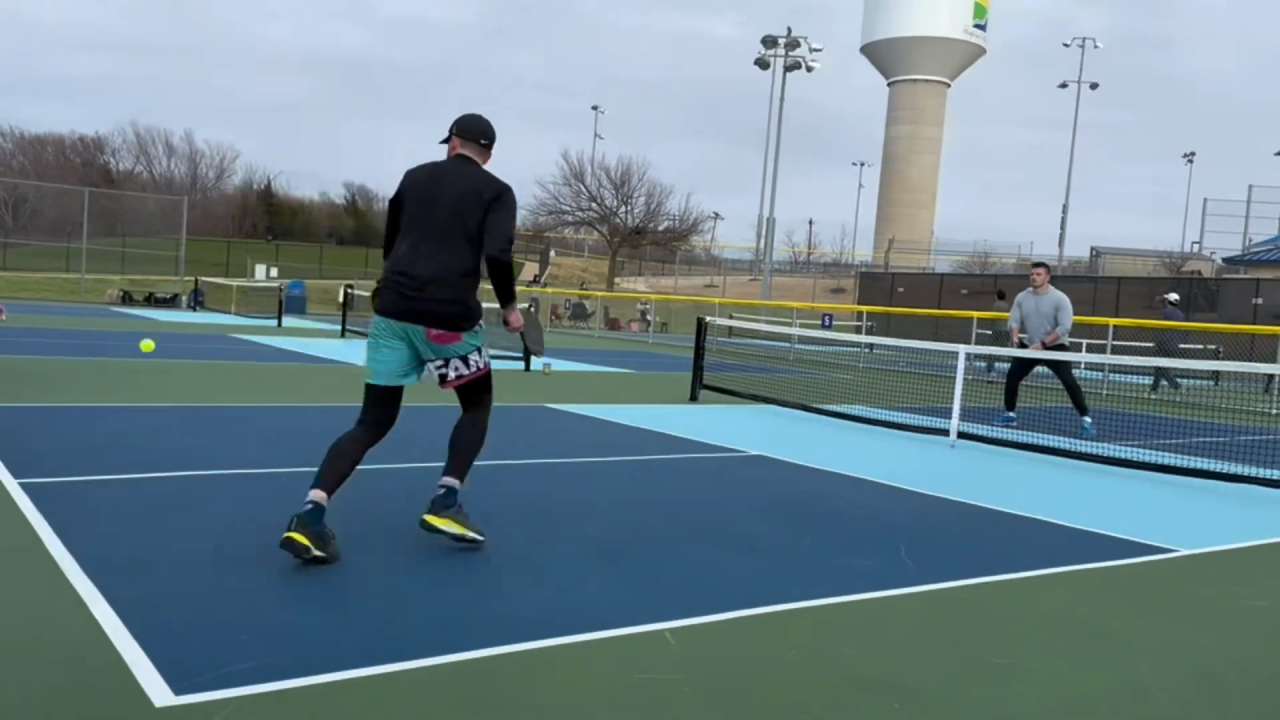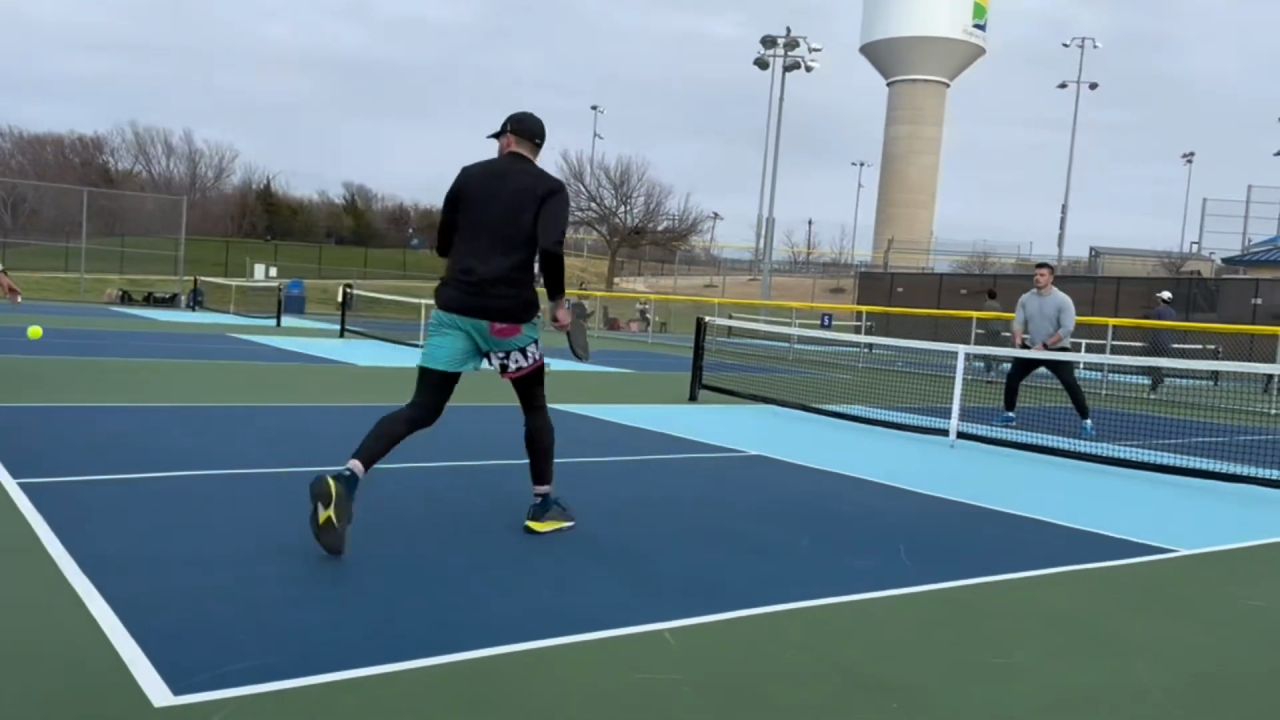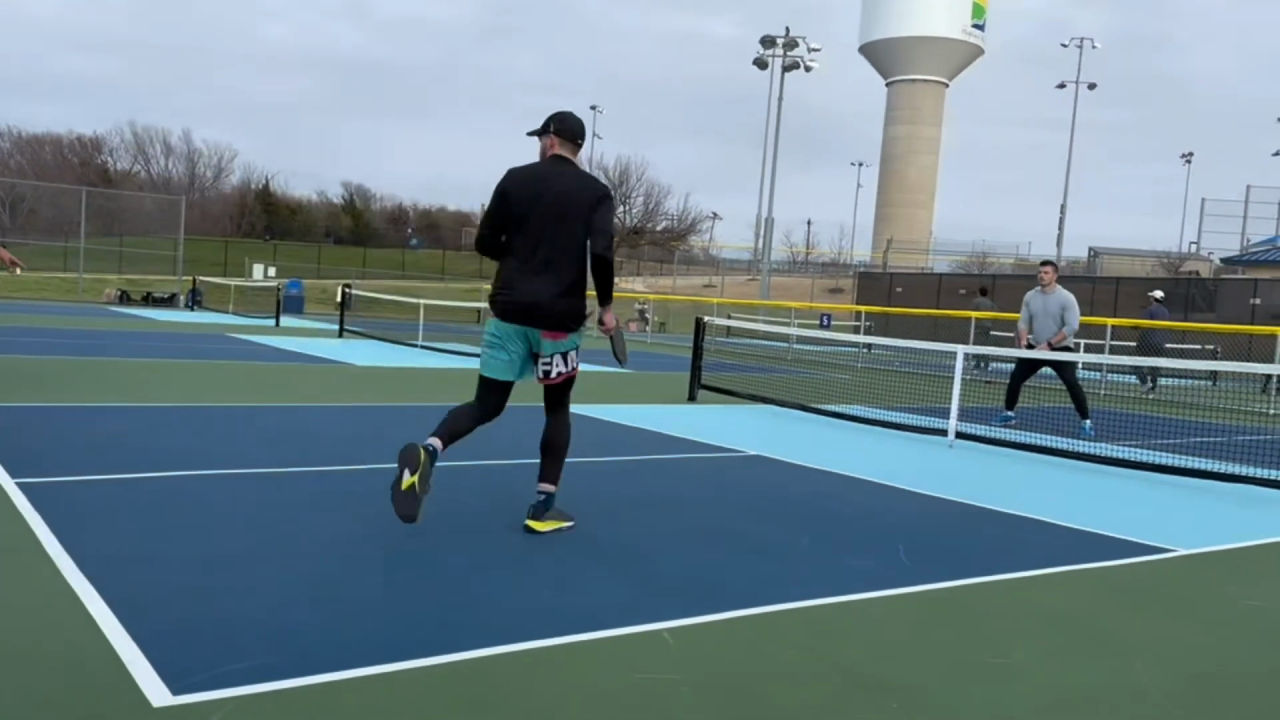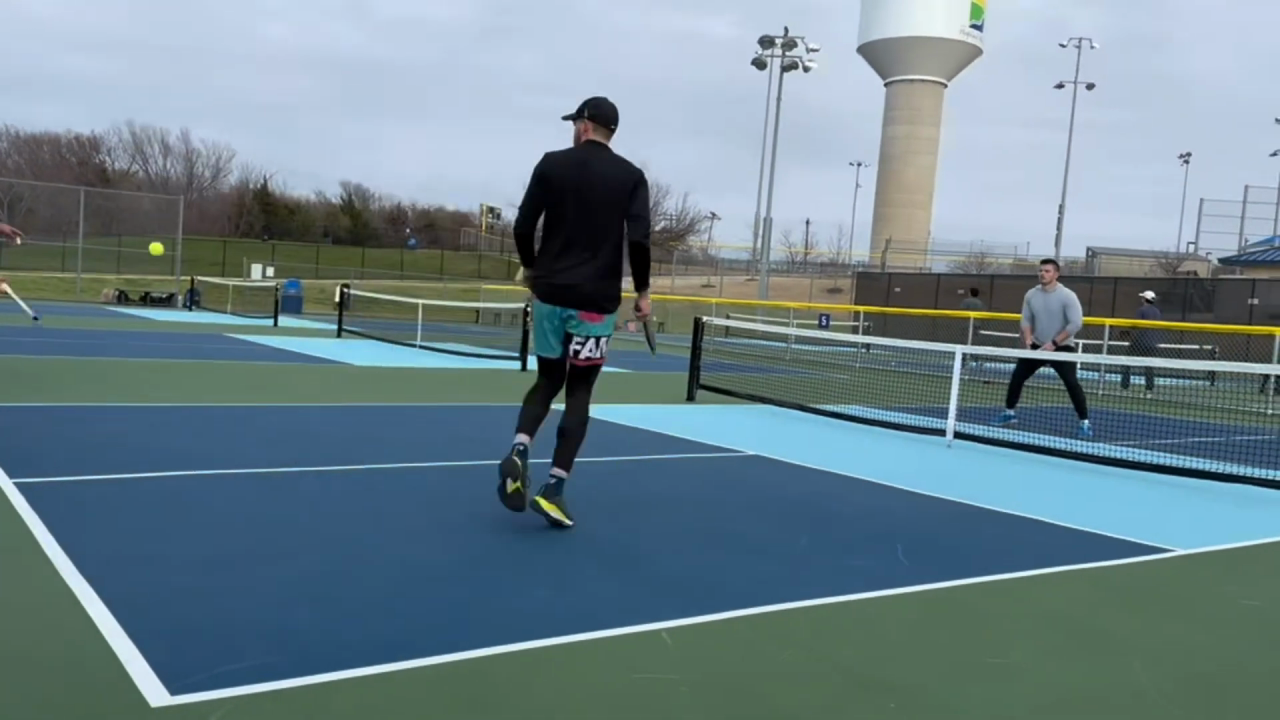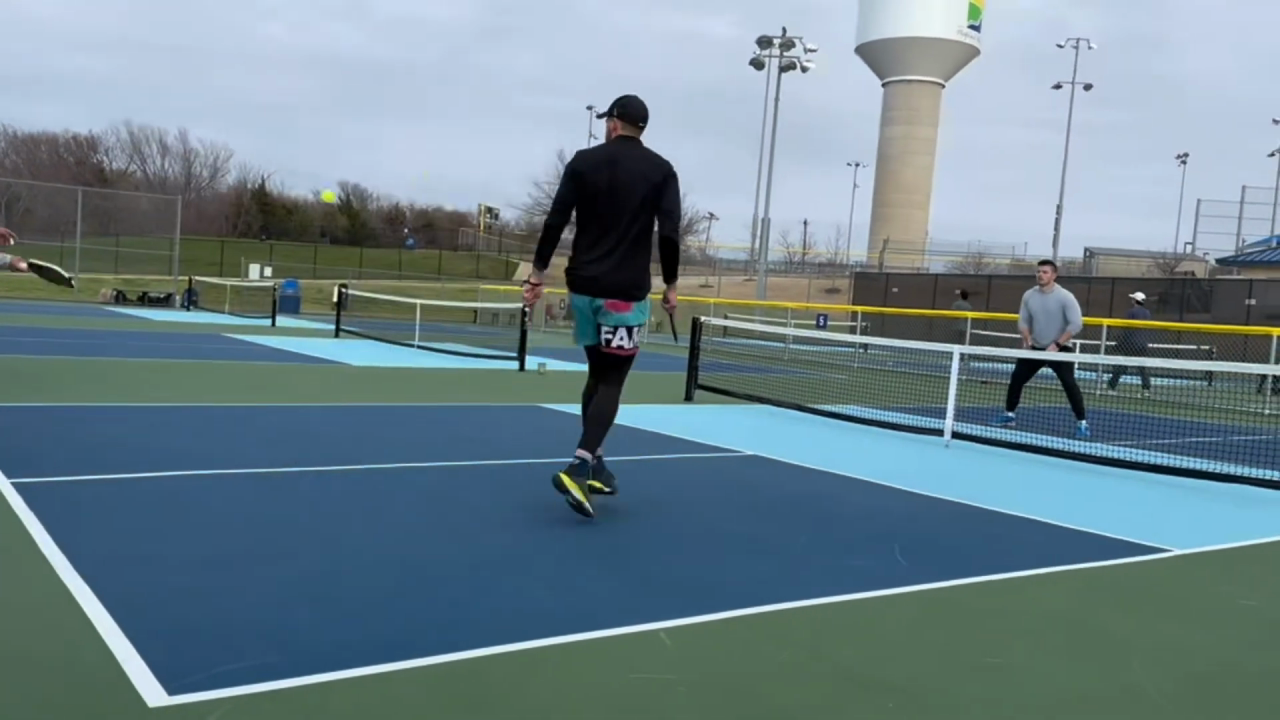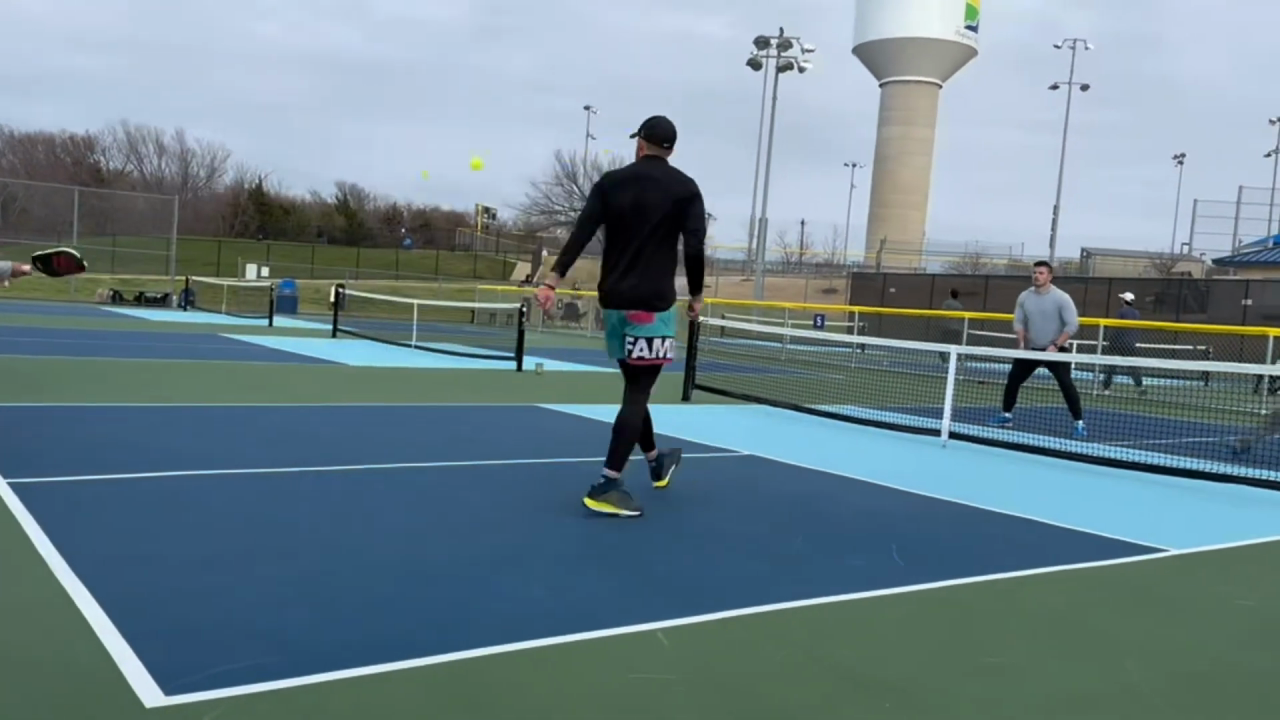
dt=0.1s
person 1, frame 1
left shoulder: (413, 178)
right shoulder: (496, 192)
right elbow: (499, 255)
right wrist: (510, 307)
left hip: (393, 310)
right hip: (447, 316)
left knee: (374, 422)
right knee: (477, 405)
left ankle: (311, 516)
right ankle: (445, 502)
person 1, frame 2
left shoulder: (468, 176)
right shoulder: (551, 188)
left elbow: (443, 244)
right elbow: (550, 248)
right wrist: (557, 303)
left hip: (454, 305)
right hip: (509, 312)
left knee: (422, 409)
right knee: (534, 403)
left ankle: (346, 479)
right ankle: (543, 503)
person 1, frame 3
left shoulder: (515, 179)
right shoulder: (596, 192)
left elbow: (485, 243)
right elbow: (602, 253)
right wrist: (606, 307)
left hip: (508, 312)
right hip: (558, 318)
left knee: (484, 407)
right knee: (557, 409)
left ankle: (424, 453)
right ankle: (544, 505)
person 1, frame 4
left shoulder: (550, 165)
right shoulder: (630, 176)
left elbow: (523, 229)
right elbow: (639, 239)
left wrist: (535, 272)
right wrist: (642, 292)
left hip: (550, 294)
right hip: (596, 300)
left knee: (546, 382)
right knee: (577, 394)
left ankle: (518, 452)
right ankle: (553, 486)
person 1, frame 5
left shoulder: (582, 162)
right shoulder: (661, 170)
left elbow: (554, 221)
right elbow: (670, 233)
left wrist: (538, 272)
right wrist: (671, 284)
left hip: (583, 286)
right hip: (625, 291)
left knee: (598, 374)
right knee: (610, 382)
left ankle: (593, 464)
right ankle: (579, 467)
person 1, frame 6
left shoulder: (610, 182)
right shoulder: (685, 187)
left elbow: (582, 232)
right elbow: (695, 249)
left wrist: (553, 278)
right wrist: (696, 295)
left hip: (613, 301)
right hip: (652, 304)
left knee: (640, 383)
right knee: (637, 392)
left ankle: (657, 462)
right ankle: (605, 486)
person 2, frame 1
left shoulder: (1060, 299)
right shoulder: (1021, 298)
left elbow: (1065, 327)
right elbow: (1014, 320)
left wrist: (1043, 344)
right wrist: (1015, 336)
left hip: (1055, 346)
right hip: (1029, 346)
left knee: (1069, 381)
right knee: (1012, 377)
left ankle: (1085, 419)
right ankle: (1010, 414)
person 2, frame 2
left shoulder: (1063, 300)
right shoulder: (1025, 299)
left elbow: (1067, 328)
right elbow: (1018, 322)
left wrist: (1044, 345)
right wrist: (1017, 338)
left hip: (1057, 349)
right hip: (1031, 347)
left knee: (1070, 383)
right knee: (1012, 377)
left ankle: (1086, 421)
right ankle: (1009, 414)
person 2, frame 3
left shoulder: (1066, 298)
right shoulder: (1030, 296)
left elbow: (1072, 327)
right elbow: (1024, 321)
left wrist: (1049, 344)
right wrist: (1022, 338)
left hip: (1060, 348)
right hip: (1034, 347)
left knee: (1072, 383)
right knee: (1016, 377)
left ankle: (1086, 422)
right ankle: (1009, 413)
person 2, frame 4
left shoulder: (1068, 296)
right shoulder: (1031, 295)
left elbow: (1076, 324)
right elbow: (1026, 319)
left wrist: (1054, 343)
right wrist: (1027, 338)
left hip: (1062, 347)
right hip: (1037, 346)
left knee: (1072, 383)
right knee: (1017, 376)
left ankle: (1084, 422)
right ankle: (1009, 412)
person 2, frame 5
left shoulder: (1066, 297)
right shoulder: (1028, 296)
left elbow: (1076, 325)
right elbow: (1023, 321)
left wrist: (1057, 345)
right wrist: (1026, 340)
left hip: (1060, 348)
right hip: (1035, 348)
left knee: (1069, 383)
right knee: (1017, 378)
left ankle: (1082, 423)
right ankle: (1009, 414)
person 2, frame 6
left shoulder: (1062, 298)
right shoulder: (1024, 297)
left elbow: (1072, 325)
right elbow: (1018, 322)
left wrist: (1055, 346)
right wrist: (1022, 342)
left hip: (1056, 349)
right hip: (1031, 348)
left knee: (1066, 383)
right knee: (1013, 379)
left ankle: (1079, 423)
right ankle: (1006, 415)
